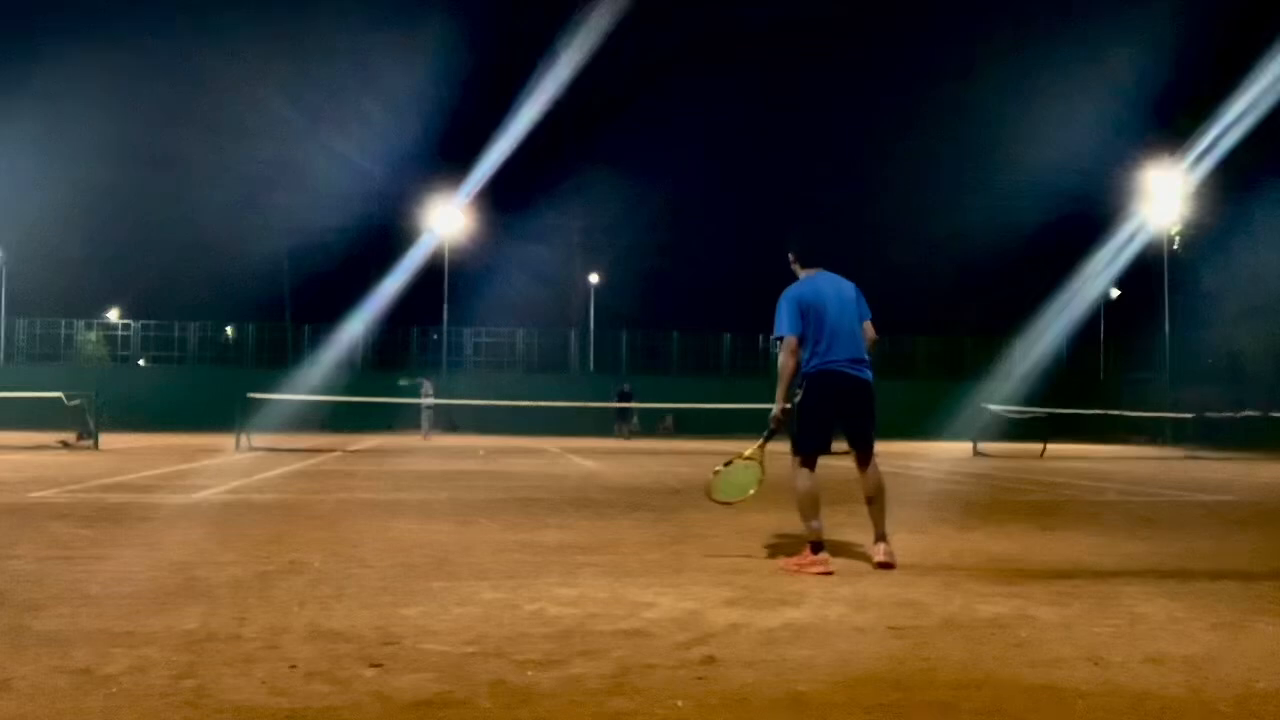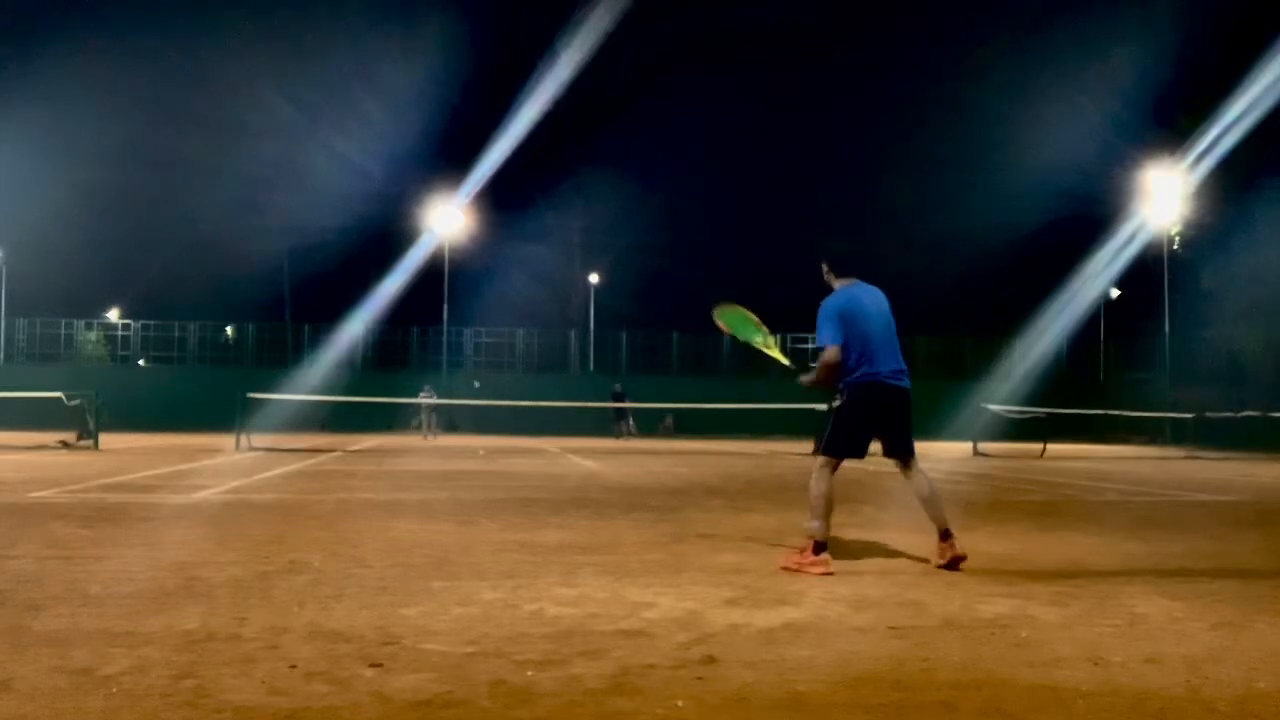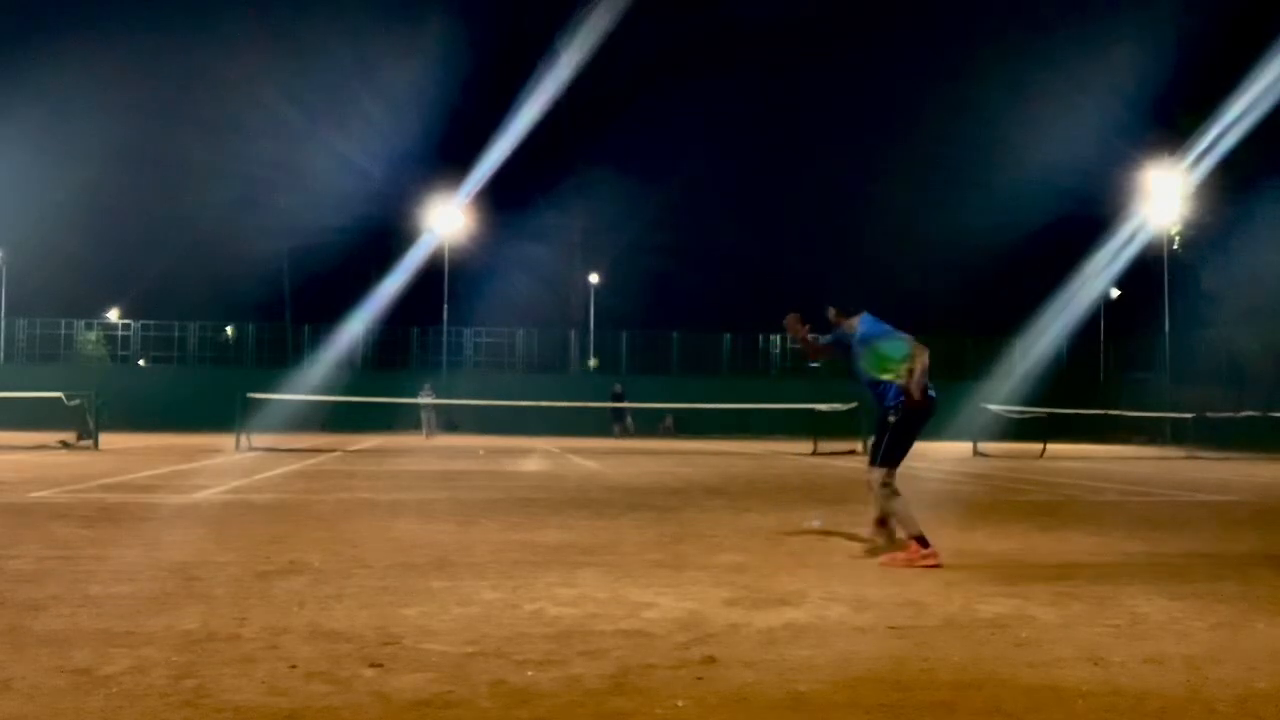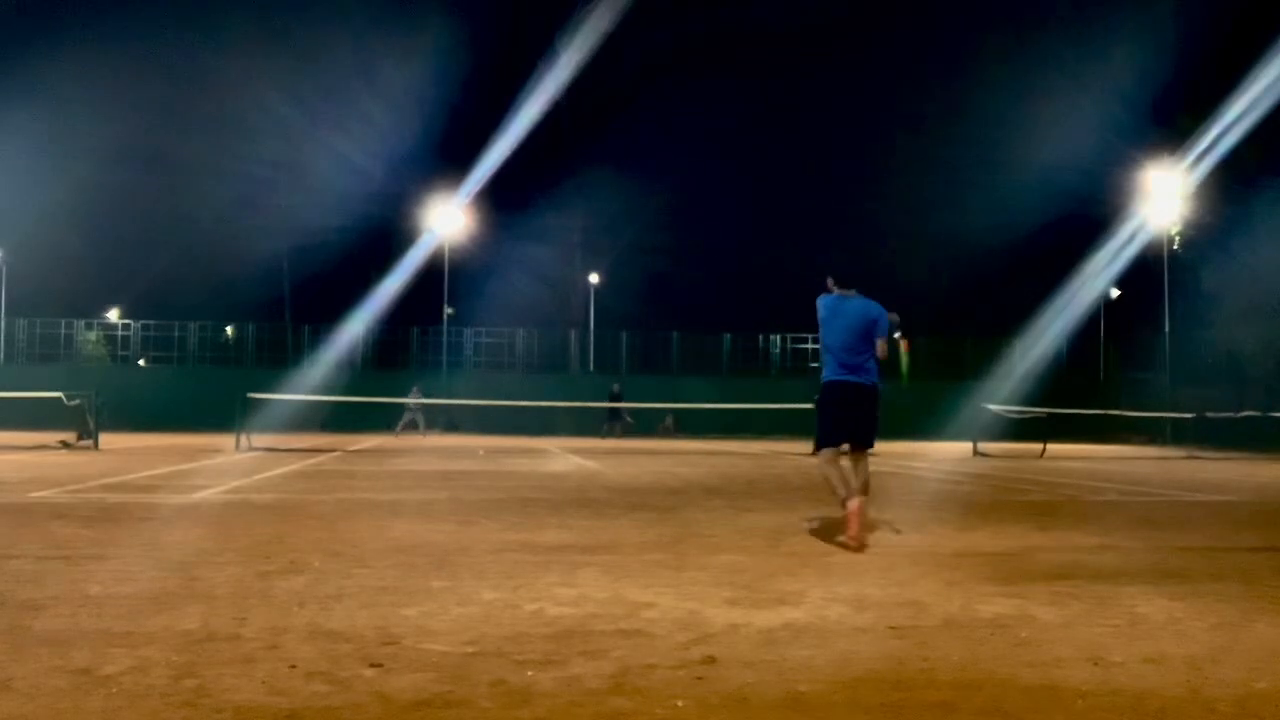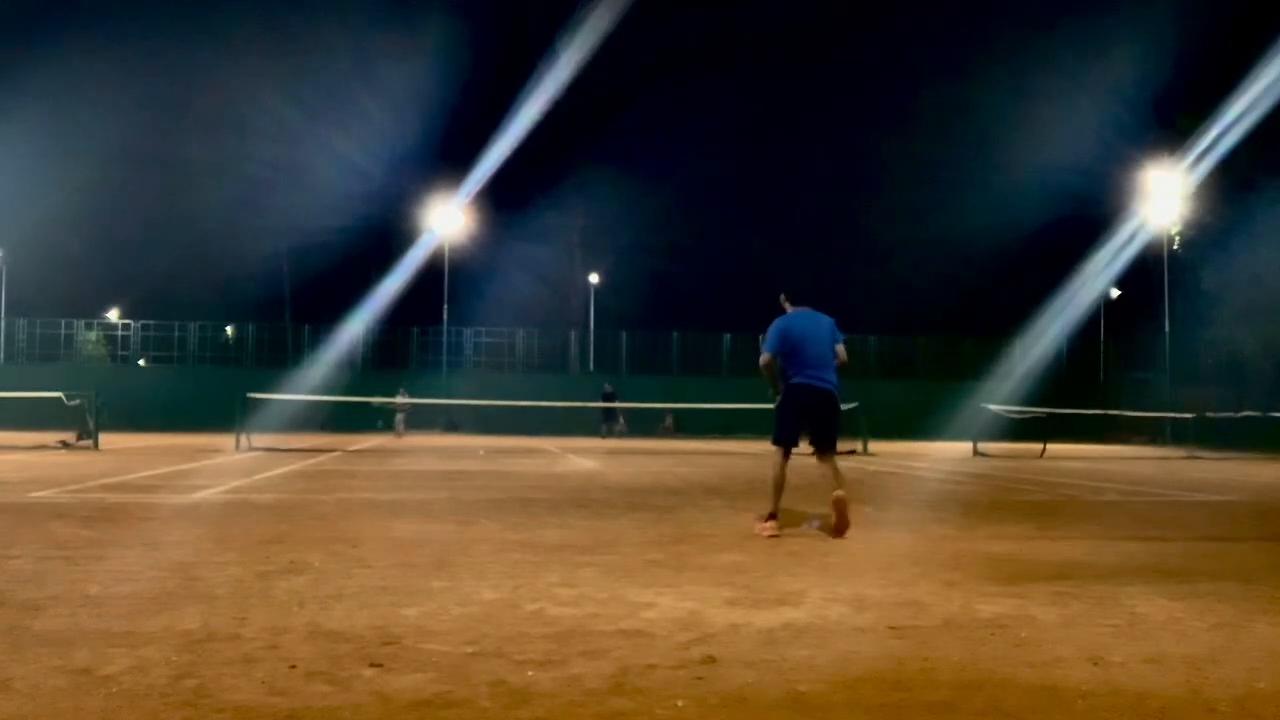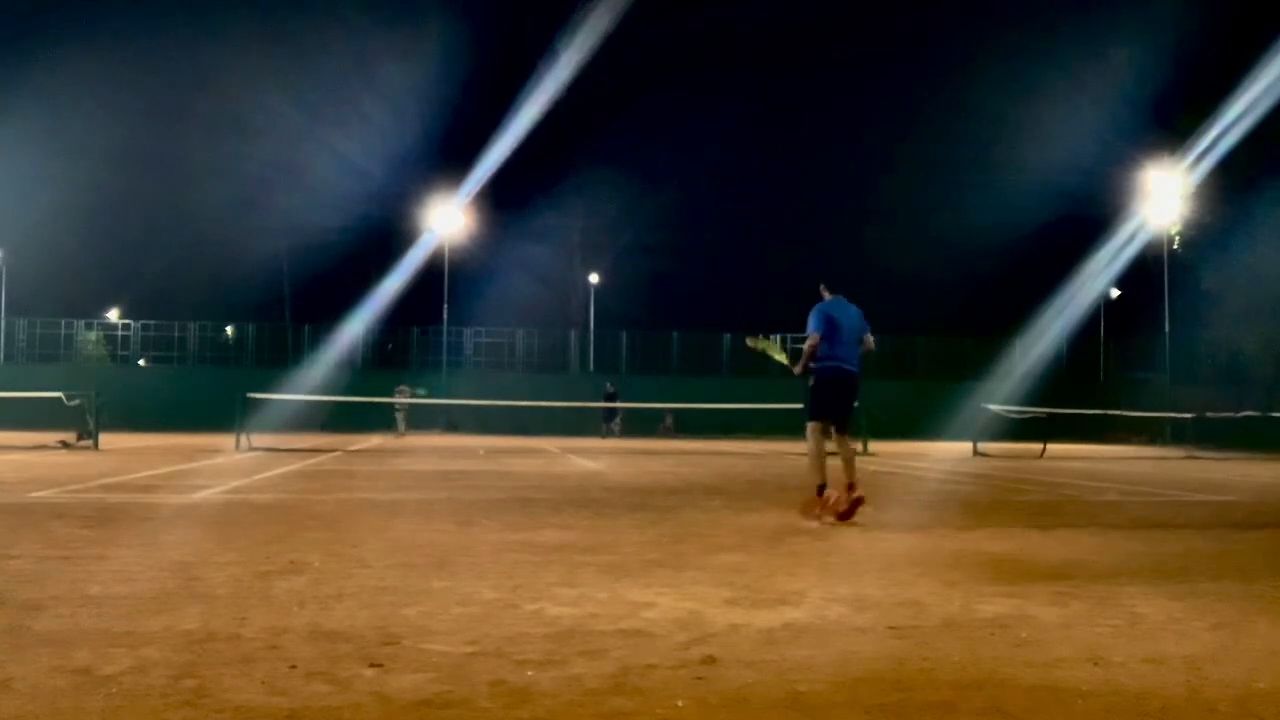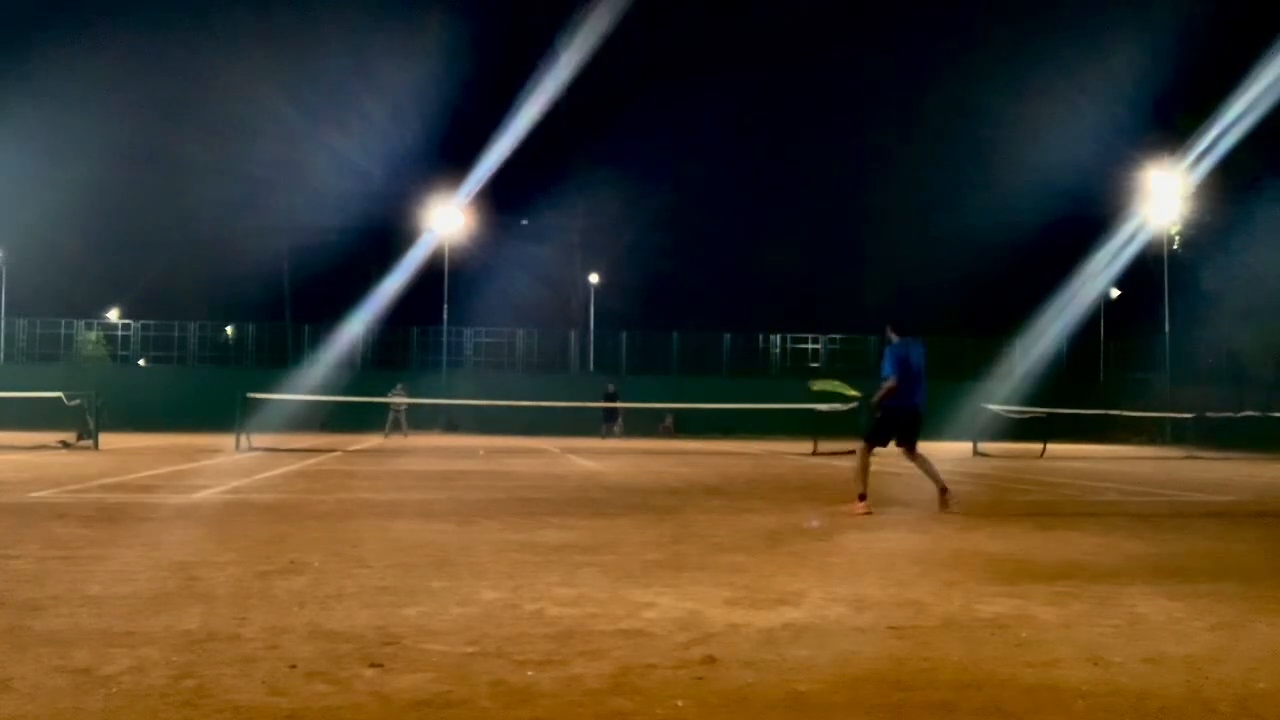
dt=0.7s
person 1, frame 1
left shoulder: (793, 295)
right shoulder: (849, 288)
left elbow: (790, 350)
right elbow: (870, 336)
left wrist: (780, 401)
left hip: (819, 382)
right hip: (859, 381)
left knee: (804, 465)
right knee: (866, 460)
left ankle: (816, 552)
right ankle: (881, 544)
person 1, frame 2
left shoulder: (832, 305)
right shoulder: (877, 295)
left elbow: (832, 356)
left wrist: (814, 378)
left hip: (861, 391)
right hip: (897, 389)
left knee: (823, 467)
right knee: (908, 465)
left ankle: (817, 552)
right ankle: (947, 543)
person 1, frame 3
left shoulder: (872, 332)
right shoulder: (846, 333)
left elbow: (920, 350)
right elbow: (816, 349)
left wrist: (917, 381)
right wrist: (800, 335)
left hip: (906, 404)
right hip: (897, 404)
left knee: (878, 478)
right knee: (880, 471)
left ankle: (922, 548)
right ankle: (883, 523)
person 1, frame 4
left shoulder: (824, 302)
right shoulder: (875, 310)
right elbow: (882, 353)
left hip: (834, 387)
right hip: (866, 389)
left knee: (827, 456)
right knee: (859, 457)
left ankle: (849, 502)
right ankle: (856, 528)
person 1, frame 5
left shoulder: (781, 324)
right shoulder: (827, 322)
left elbow: (765, 361)
right elbow: (842, 358)
left wrist: (776, 387)
left hip: (796, 391)
right hip: (827, 394)
left knee: (781, 454)
right knee: (825, 455)
left ankle: (772, 520)
right ankle: (838, 493)
person 1, frame 6
left shoulder: (821, 309)
right shoulder: (856, 312)
left elbow: (813, 341)
right elbow: (869, 346)
left wrist: (801, 366)
left hip: (826, 373)
right hip: (850, 376)
left knee: (814, 432)
right knee: (841, 436)
left ankle: (823, 492)
right ankle: (851, 490)
person 1, frame 7
left shoulder: (893, 351)
right shoulder: (918, 348)
left elbow: (892, 382)
left wrist: (877, 398)
left hip: (894, 408)
right hip: (915, 409)
left knee: (864, 450)
right knee: (911, 452)
left ankle: (862, 501)
right ankle: (943, 490)
